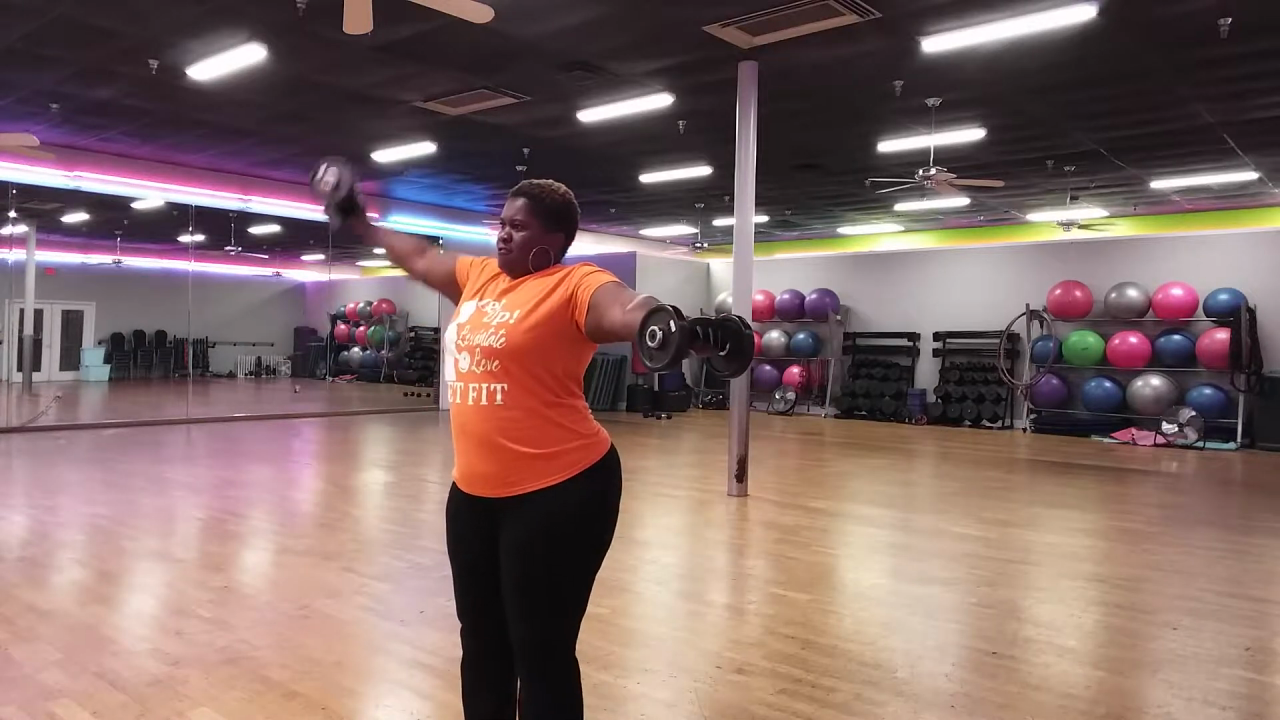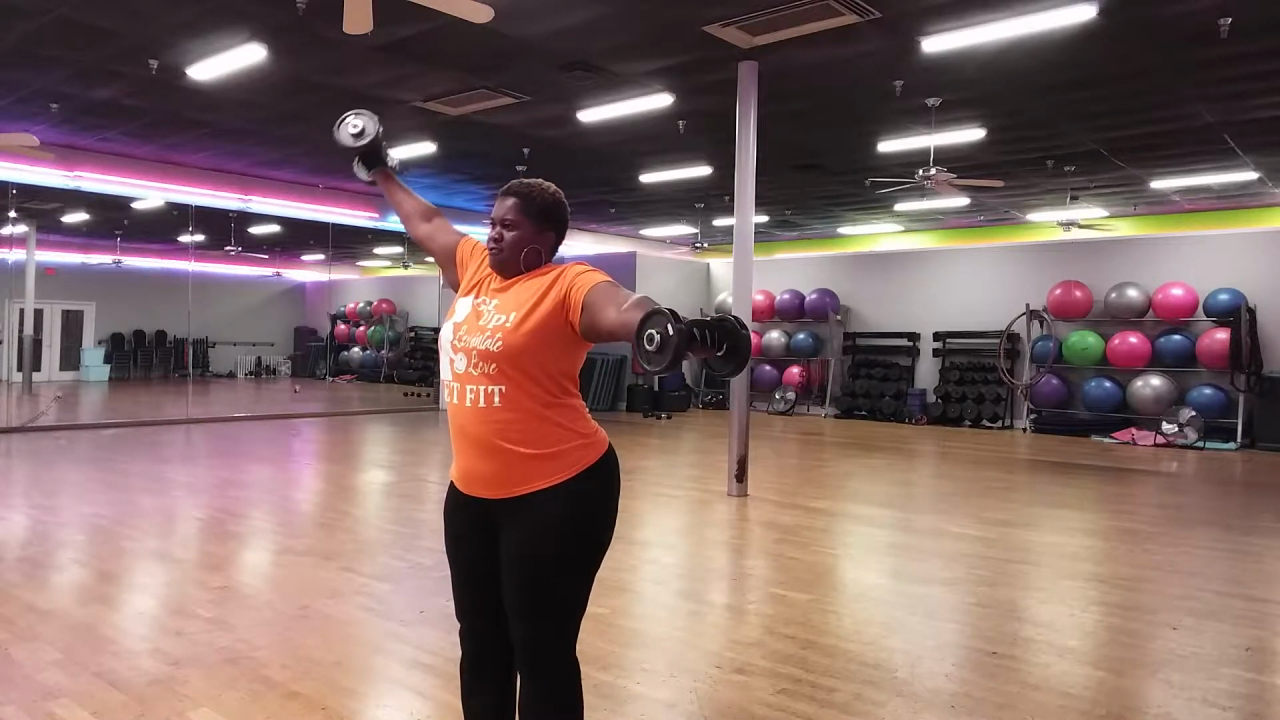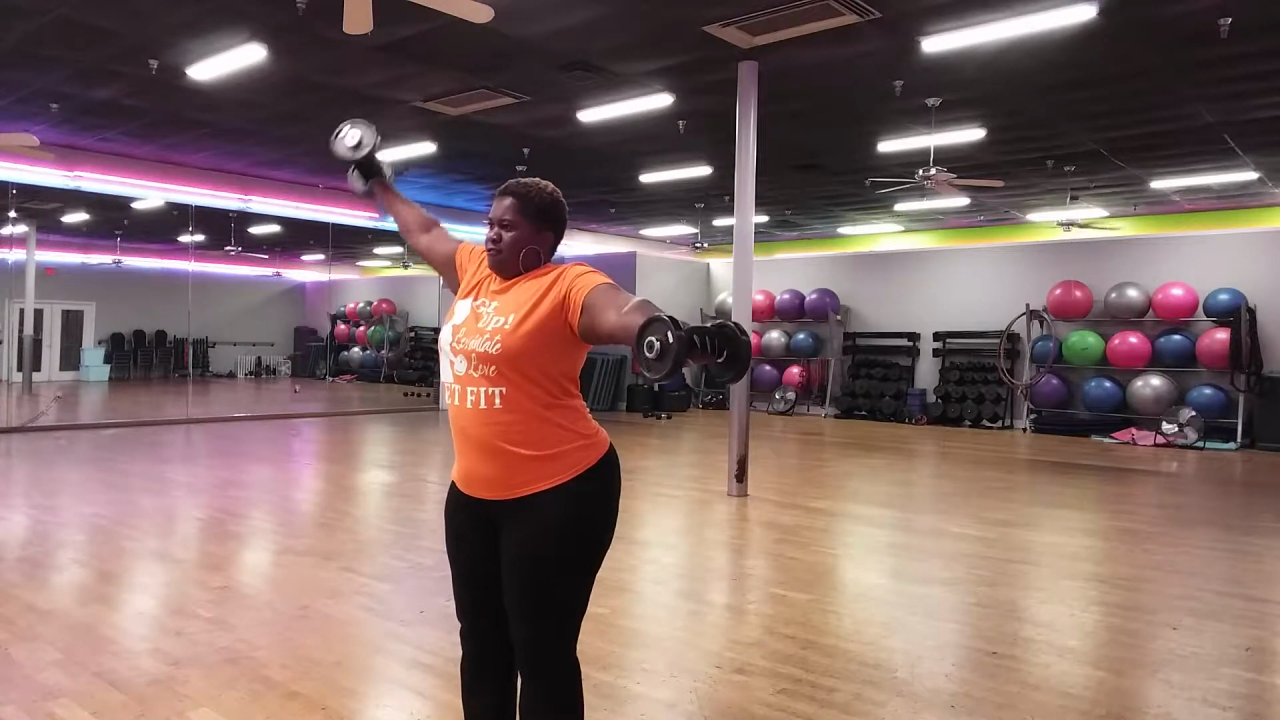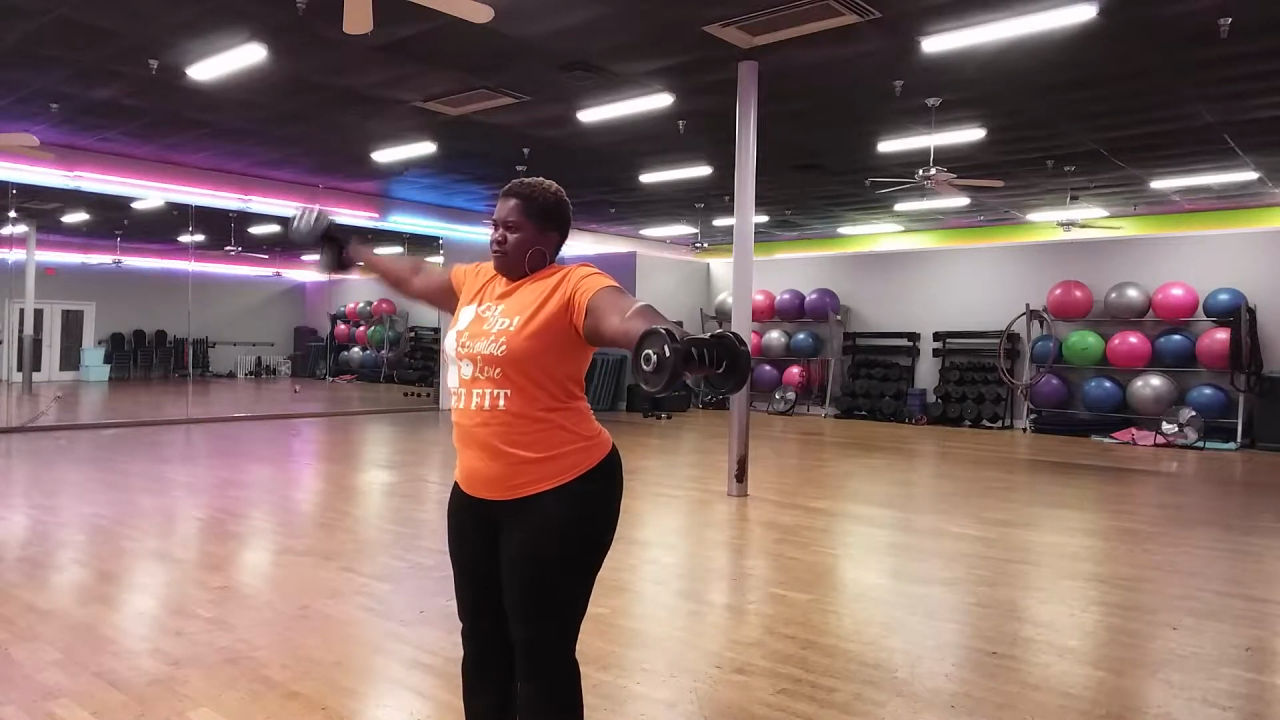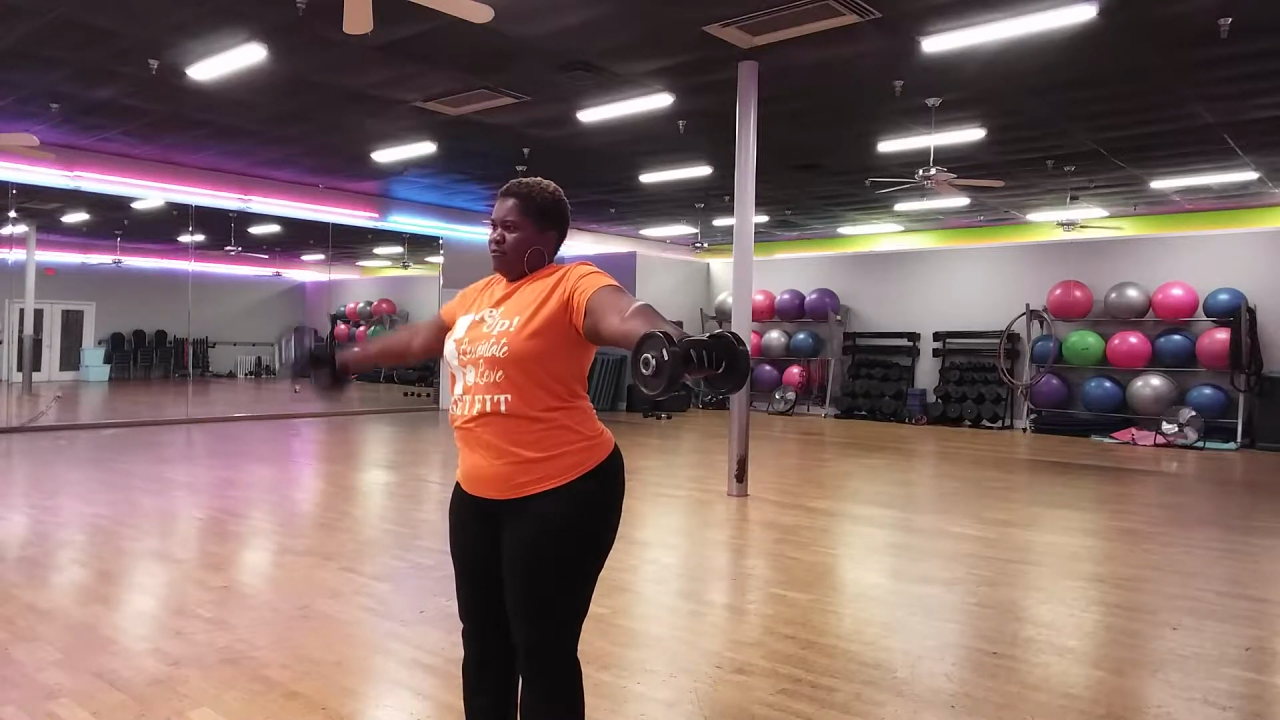
dt=0.2s
person 1, frame 1
left shoulder: (575, 285)
right shoulder: (480, 277)
left elbow: (629, 309)
right elbow: (419, 256)
right wrist: (358, 220)
left hip: (557, 491)
right hip: (474, 492)
left knee: (540, 650)
right knee: (481, 642)
person 1, frame 2
left shoulder: (569, 285)
right shoulder: (477, 270)
left elbow: (624, 310)
right elbow: (425, 222)
right wrist: (381, 174)
left hip: (558, 492)
right hip: (473, 492)
left knee: (542, 650)
right knee: (480, 642)
person 1, frame 3
left shoulder: (568, 285)
right shoulder: (475, 273)
left elbow: (625, 313)
right elbow: (424, 231)
right wrist: (380, 185)
left hip: (558, 492)
right hip: (474, 493)
left knee: (541, 651)
right knee: (481, 642)
person 1, frame 4
left shoulder: (573, 286)
right shoulder: (477, 282)
left elbow: (626, 317)
right elbow: (414, 277)
right wrist: (353, 252)
left hip: (559, 493)
right hip: (477, 493)
left knee: (541, 650)
right knee: (482, 641)
person 1, frame 5
left shoulder: (572, 284)
right shoulder: (478, 294)
left elbow: (626, 317)
right elbow: (416, 340)
right wrist: (344, 359)
left hip: (561, 492)
right hip: (478, 495)
left knee: (543, 650)
right knee: (482, 641)
